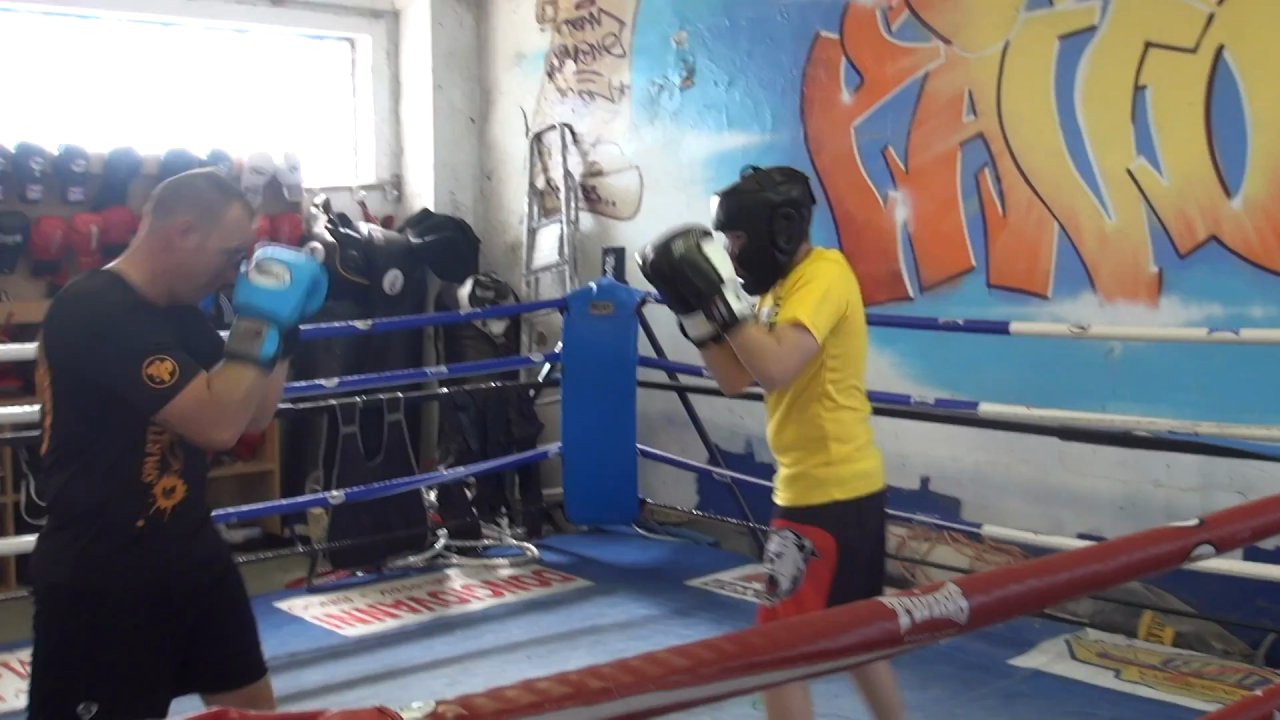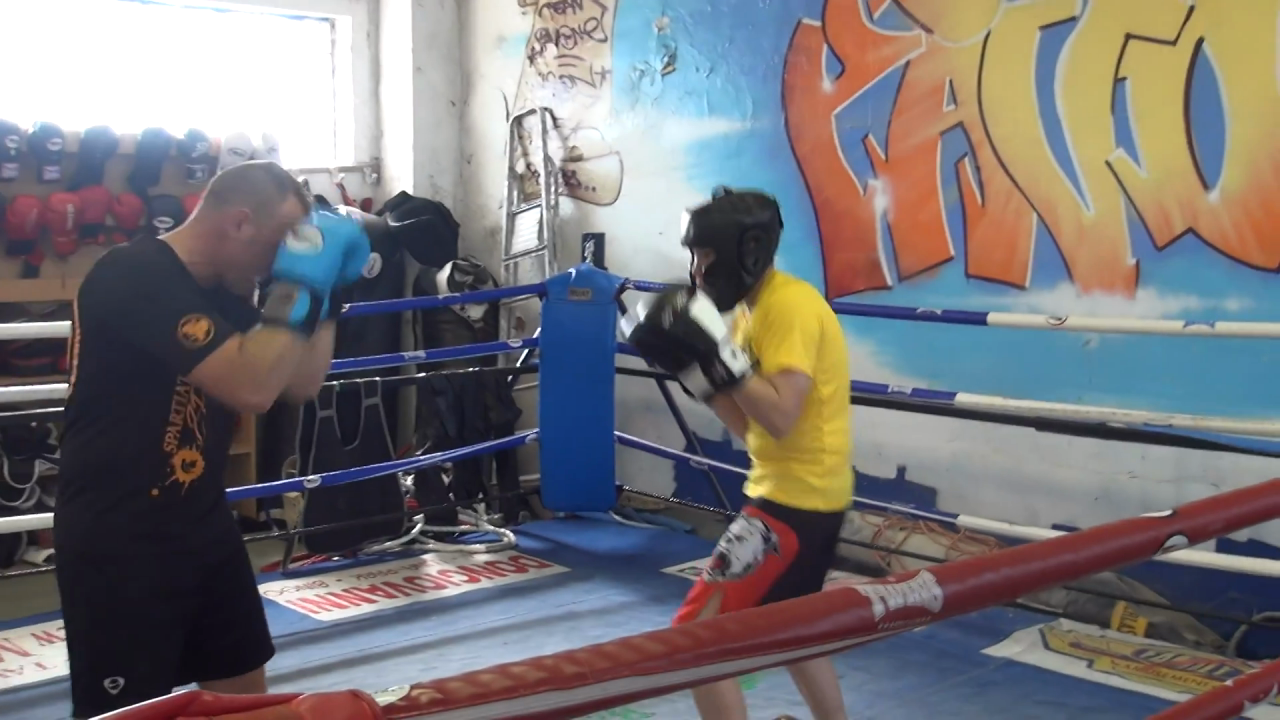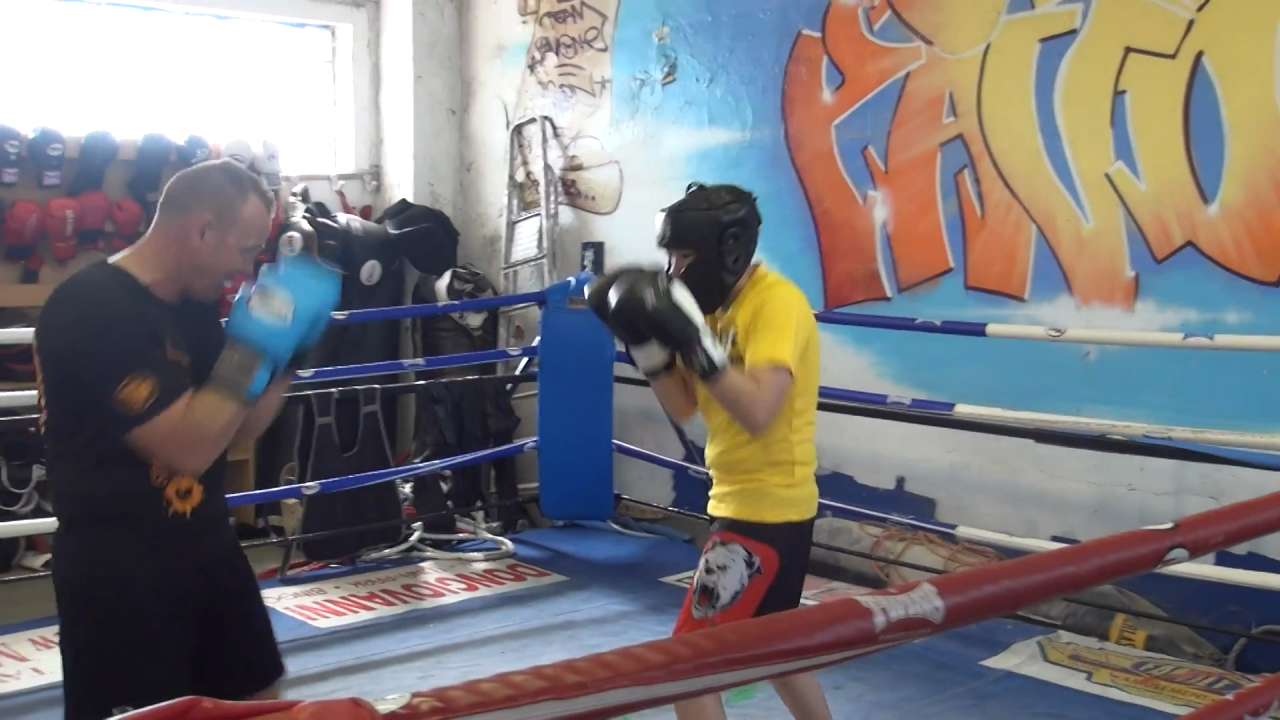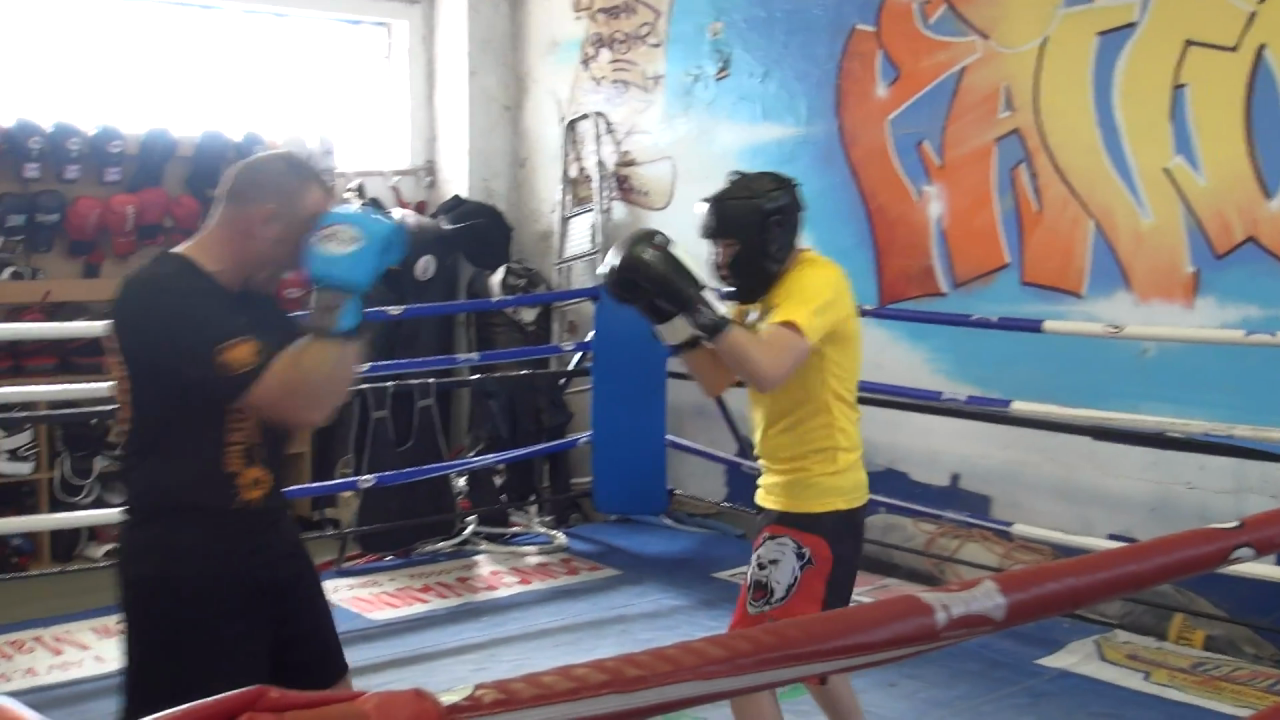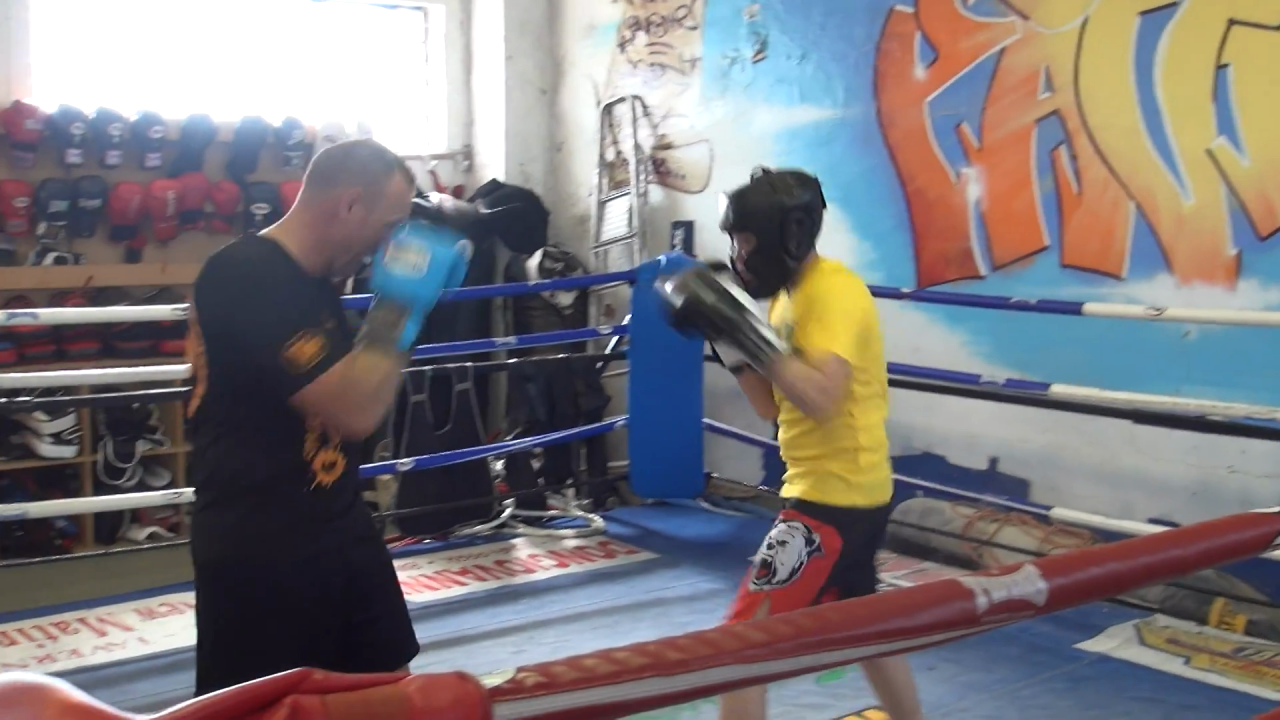
dt=0.3s
person 1, frame 1
left shoulder: (180, 312)
right shoulder: (91, 313)
left elbow: (249, 418)
right elbow: (217, 422)
left wrist: (282, 322)
right wrist: (264, 324)
left hip: (188, 548)
right hip: (102, 567)
person 1, frame 2
left shoulder: (218, 292)
right shoulder: (134, 276)
left elbow: (301, 384)
right elbow: (249, 389)
left wrist: (324, 290)
right wrist: (296, 286)
left hip: (202, 527)
right hip: (119, 539)
person 1, frame 3
left shoulder: (194, 306)
right shoulder: (91, 309)
left elbow: (245, 425)
right elbow: (189, 449)
left wrist: (286, 344)
right wrist: (254, 348)
left hip: (205, 549)
right hip: (119, 570)
person 1, frame 4
left shoulder: (247, 293)
right shoulder: (164, 296)
left elbow: (312, 395)
right elbow: (304, 404)
left wrist: (351, 286)
right wrist: (340, 294)
left hip: (265, 543)
right hip: (187, 565)
person 1, frame 5
left shoulder: (310, 279)
right shoulder: (246, 279)
left elbow: (361, 382)
right elbow: (355, 410)
left wrist: (403, 295)
right wrist: (399, 308)
left hip: (336, 525)
right hip: (258, 540)
person 2, frame 1
left shoulder: (823, 275)
right shoulder: (784, 285)
left elbow: (775, 368)
right elbow: (734, 377)
left wrist: (724, 294)
right wrist: (696, 308)
left hip: (824, 492)
right hip: (852, 487)
person 2, frame 2
left shoulder: (788, 305)
right shoulder: (754, 309)
left elbow: (779, 420)
right elbow: (746, 422)
left wrist: (718, 351)
right wrist: (689, 362)
left hip: (797, 497)
right hip: (803, 494)
person 2, frame 3
left shoulder: (777, 303)
right shoulder: (716, 307)
left elbow: (759, 413)
right elbow: (684, 407)
left wrist: (693, 338)
right wrist: (647, 337)
left hip: (766, 509)
right hip: (743, 505)
person 2, frame 4
left shoulder: (818, 282)
right shoulder: (768, 290)
left elbow: (768, 371)
right elbow: (716, 377)
left wrist: (696, 301)
right wrist: (667, 311)
left hip: (817, 502)
right hip: (793, 496)
person 2, frame 5
left shoulder: (833, 293)
right shoulder: (791, 296)
left elbow: (820, 399)
right elbow: (769, 402)
left wrist: (753, 329)
right wrist: (734, 335)
left hip: (835, 498)
right hip: (854, 491)
